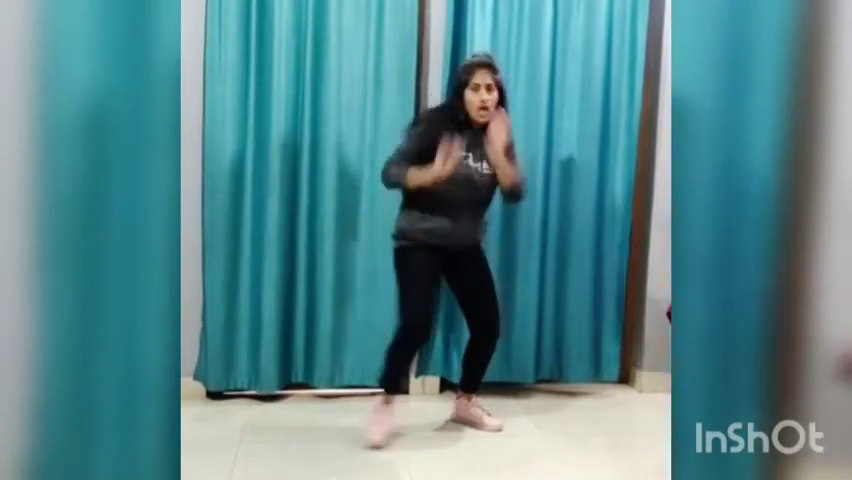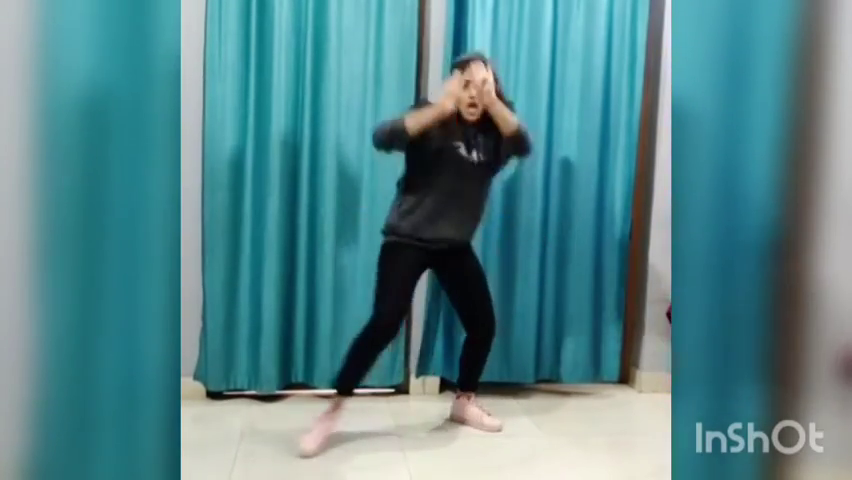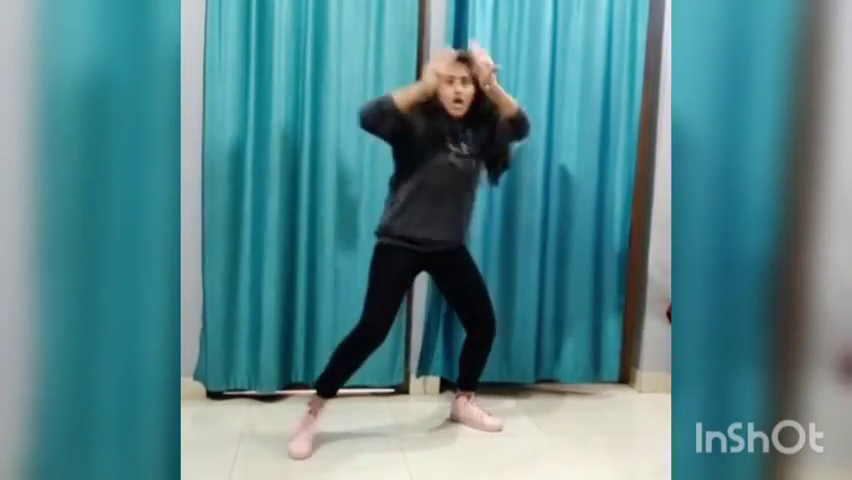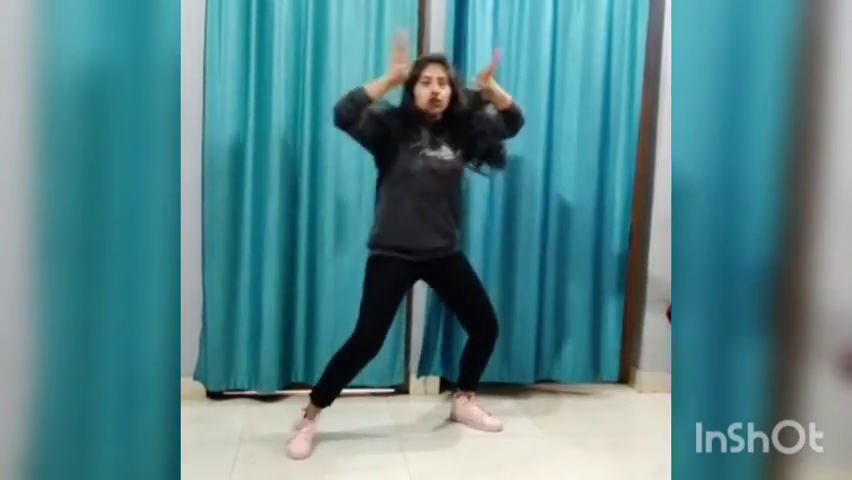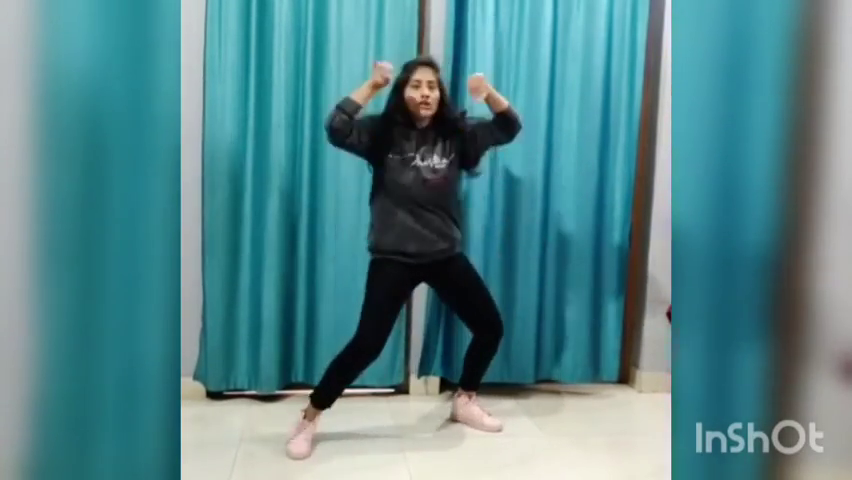
dt=0.1s
person 1, frame 1
left shoulder: (502, 138)
right shoulder: (434, 125)
left elbow: (513, 193)
right elbow: (391, 173)
left wrist: (499, 157)
right wrist: (435, 174)
left hip: (466, 245)
right hip: (419, 242)
left knee: (488, 326)
right knee: (417, 323)
left ankle: (466, 402)
right ankle: (385, 405)
person 1, frame 2
left shoulder: (492, 134)
right shoulder: (428, 125)
left elbow: (523, 145)
right elbow: (383, 137)
left wrist: (492, 99)
right wrist: (441, 107)
left hip: (455, 246)
right hip: (406, 241)
left knee: (484, 324)
right knee: (385, 324)
left ankle: (465, 402)
right ankle: (333, 412)
person 1, frame 3
left shoulder: (481, 131)
right shoulder: (413, 125)
left elbow: (520, 128)
right elbow: (369, 118)
left wrist: (491, 86)
right wrist: (426, 85)
left hip: (450, 247)
right hip: (400, 245)
left knee: (483, 325)
right knee: (371, 330)
left ankle: (463, 401)
right ankle: (312, 413)
person 1, frame 4
left shoulder: (466, 130)
right shoulder: (392, 128)
left elbow: (513, 123)
right elbow: (344, 115)
left wrist: (489, 86)
right wrist: (392, 78)
left hip: (443, 253)
right hip: (393, 254)
left knee: (486, 326)
right knee: (368, 338)
left ankle: (464, 401)
right ankle: (309, 417)
person 1, frame 5
left shoulder: (458, 135)
right shoulder: (383, 135)
left elbow: (508, 128)
right elbow: (337, 129)
left wrist: (486, 90)
right wrist: (372, 87)
left hip: (446, 256)
right hip: (393, 258)
left knee: (490, 326)
right knee: (367, 343)
left ankle: (465, 401)
right ankle: (308, 420)
